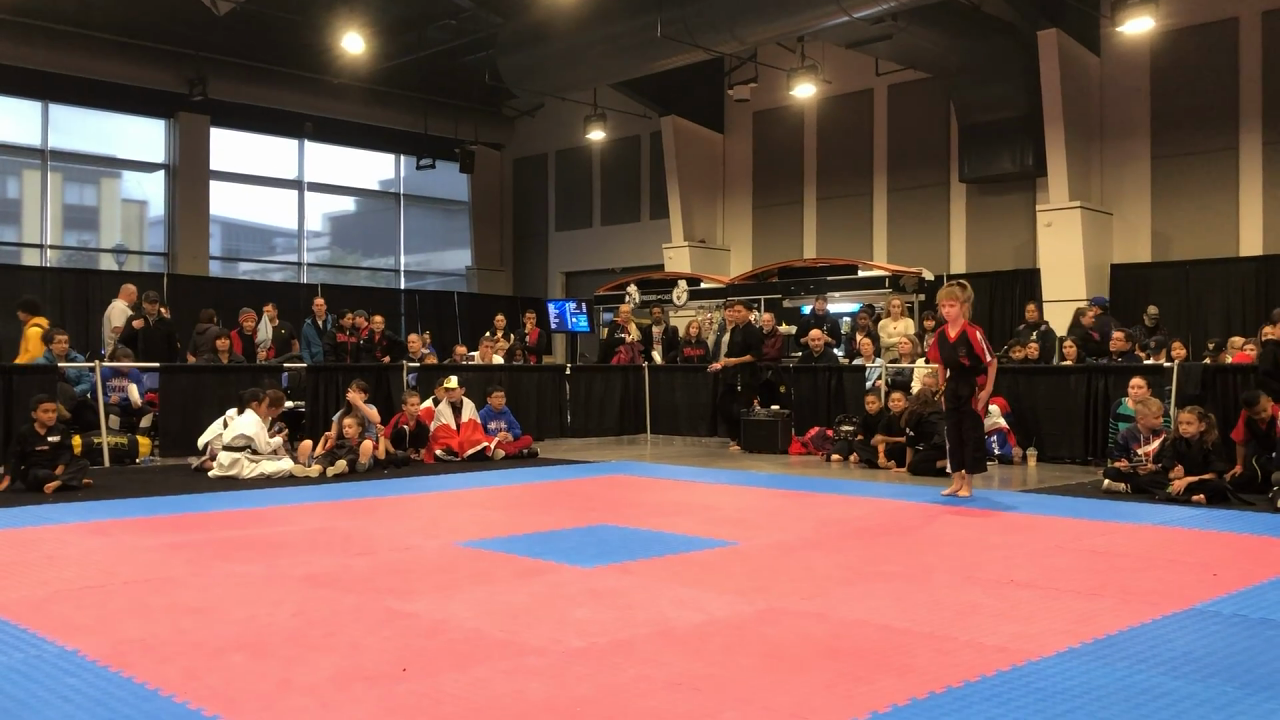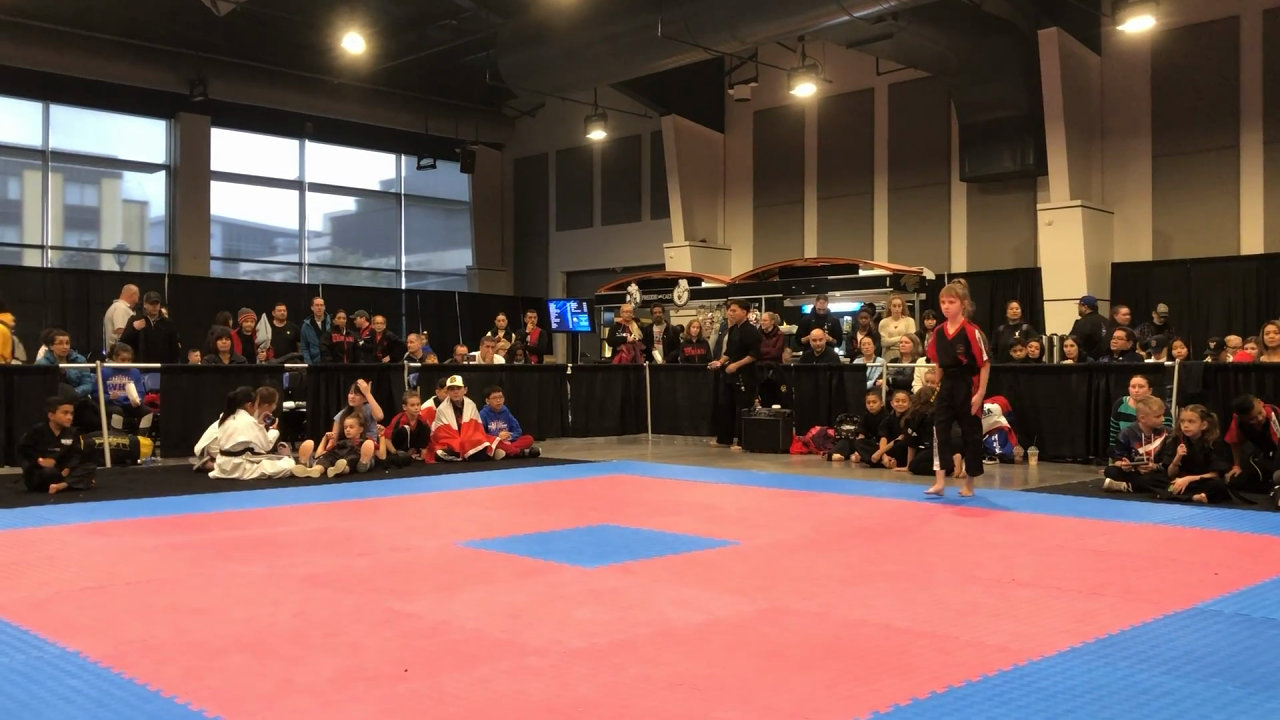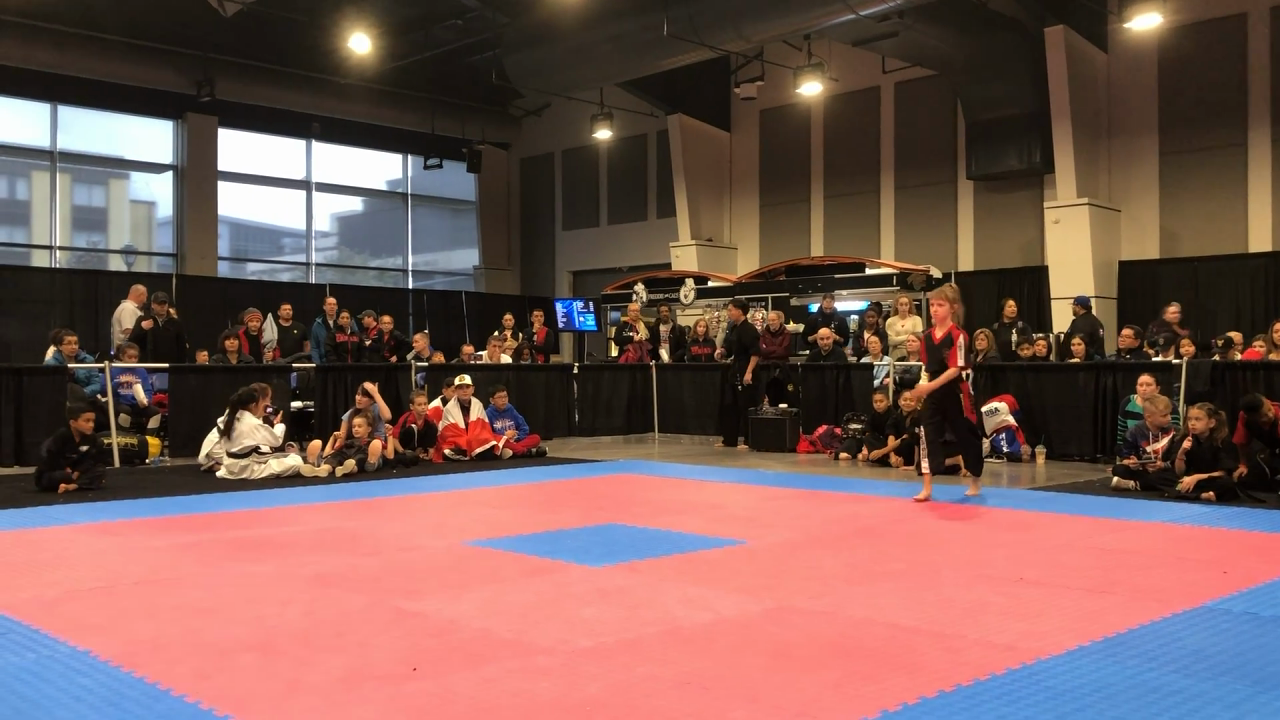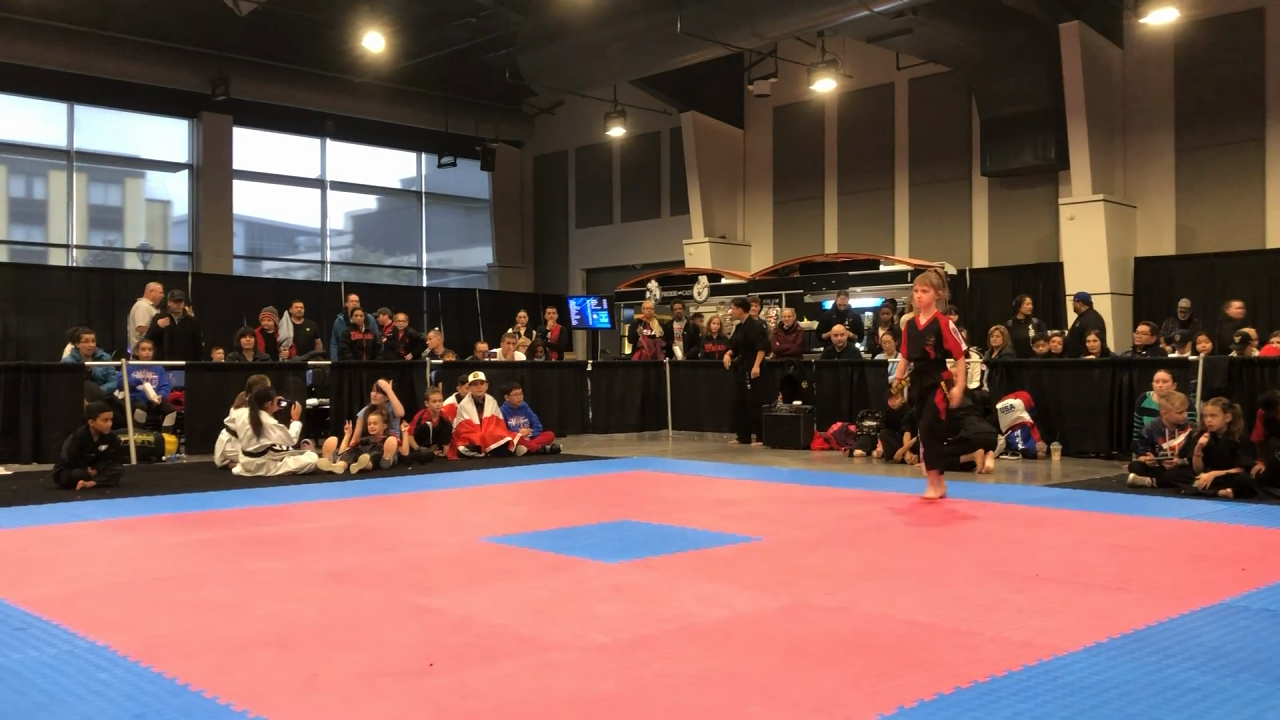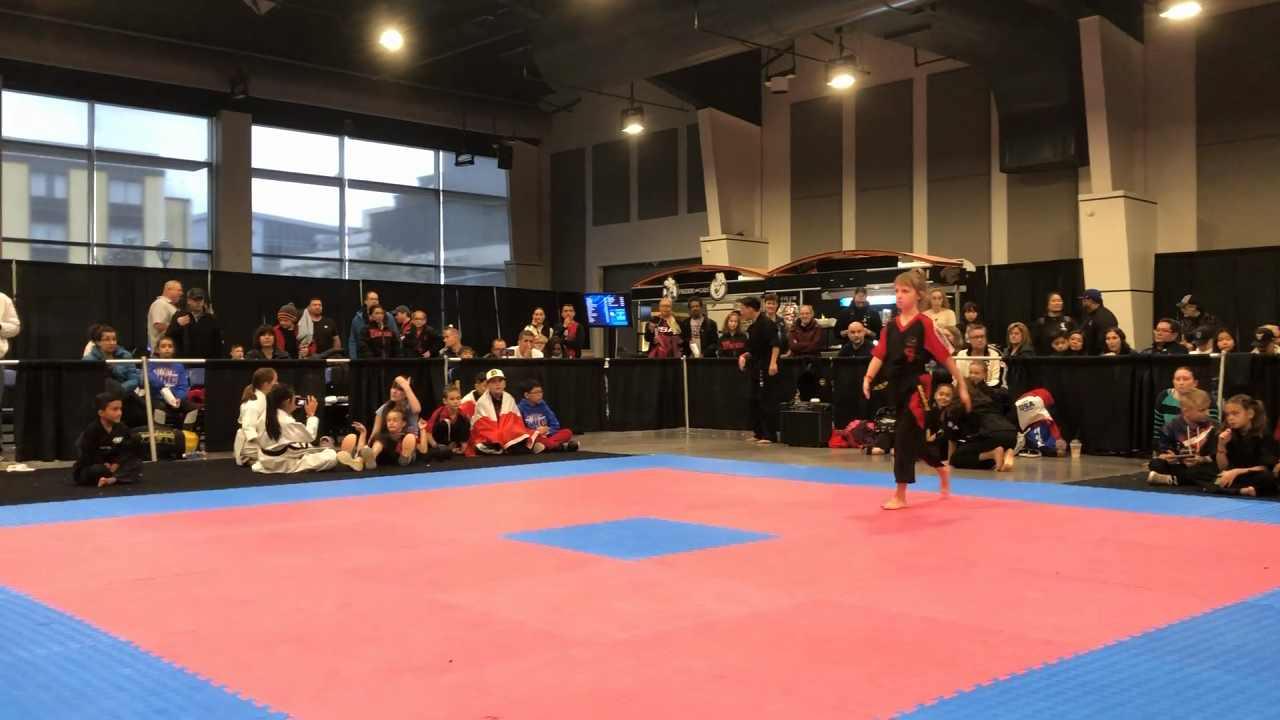
dt=0.3s
person 1, frame 1
left shoulder: (973, 333)
right shoulder: (940, 335)
left elbow: (992, 362)
left wrist: (987, 391)
right wrist: (943, 388)
left hip: (973, 388)
right hip: (953, 387)
left knee: (971, 435)
right knee: (952, 433)
left ankle: (967, 483)
right ankle: (957, 481)
person 1, frame 2
left shoulder: (971, 331)
right shoulder: (938, 332)
left elbow: (984, 364)
left wrist: (980, 393)
right wrist: (937, 386)
left hip: (968, 386)
right hip: (946, 385)
left knee: (970, 435)
right knee: (940, 432)
left ankle: (969, 483)
right ankle: (940, 482)
person 1, frame 3
left shoulder: (957, 336)
right shoulder: (928, 336)
left elbow: (956, 369)
left wrist: (931, 386)
right wrist: (928, 388)
left hip: (955, 392)
right hip: (934, 393)
left knee: (966, 437)
right knee: (928, 435)
left ankle: (975, 482)
right ankle: (927, 488)
person 1, frame 4
left shoulder: (943, 323)
right shoulder: (911, 324)
left elbow: (959, 356)
right elbow: (905, 356)
left wrist: (959, 386)
right wrist: (898, 379)
left hip: (938, 380)
right hip: (918, 380)
left knee: (928, 430)
right knee: (928, 433)
left ankle: (934, 483)
right ankle: (939, 485)
person 1, frame 5
left shoulder: (925, 325)
right shoulder: (890, 327)
left elbow: (946, 357)
right elbow: (879, 356)
left wrist: (962, 387)
right wrist: (868, 378)
left hip: (917, 385)
right hip: (897, 385)
left knee: (906, 438)
right knee: (914, 439)
left ankle: (900, 495)
right ankle: (944, 472)
